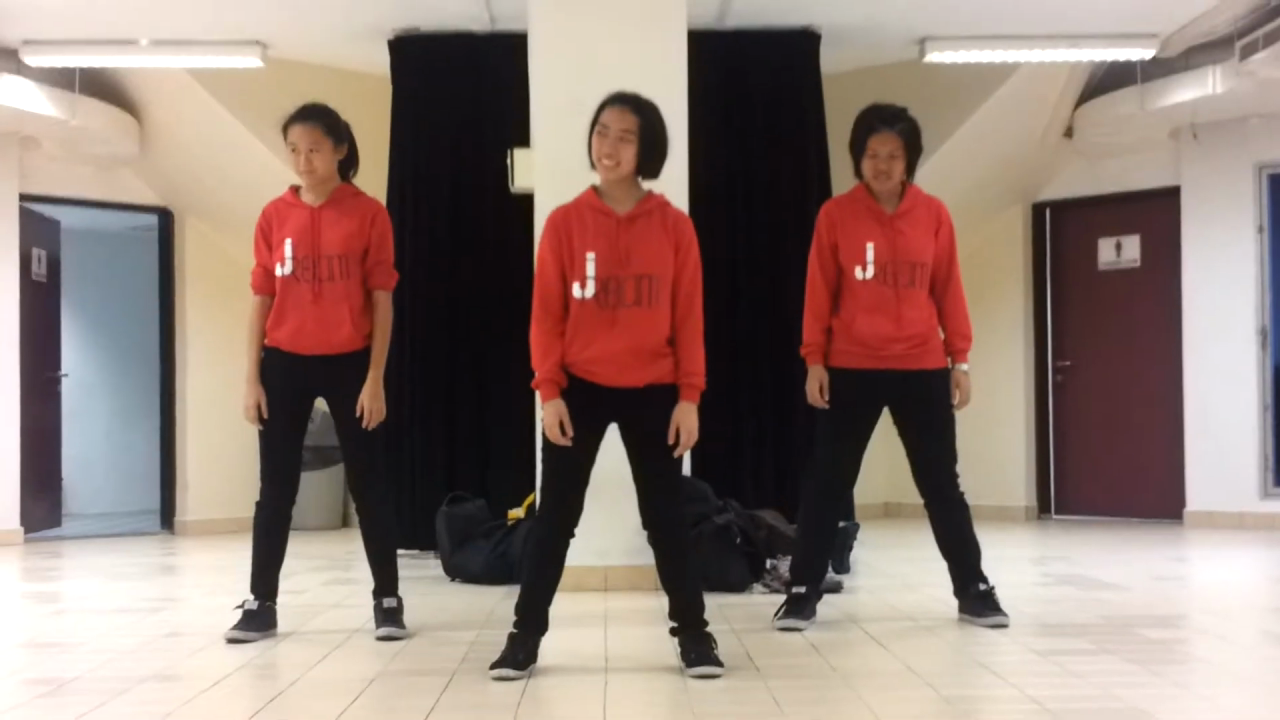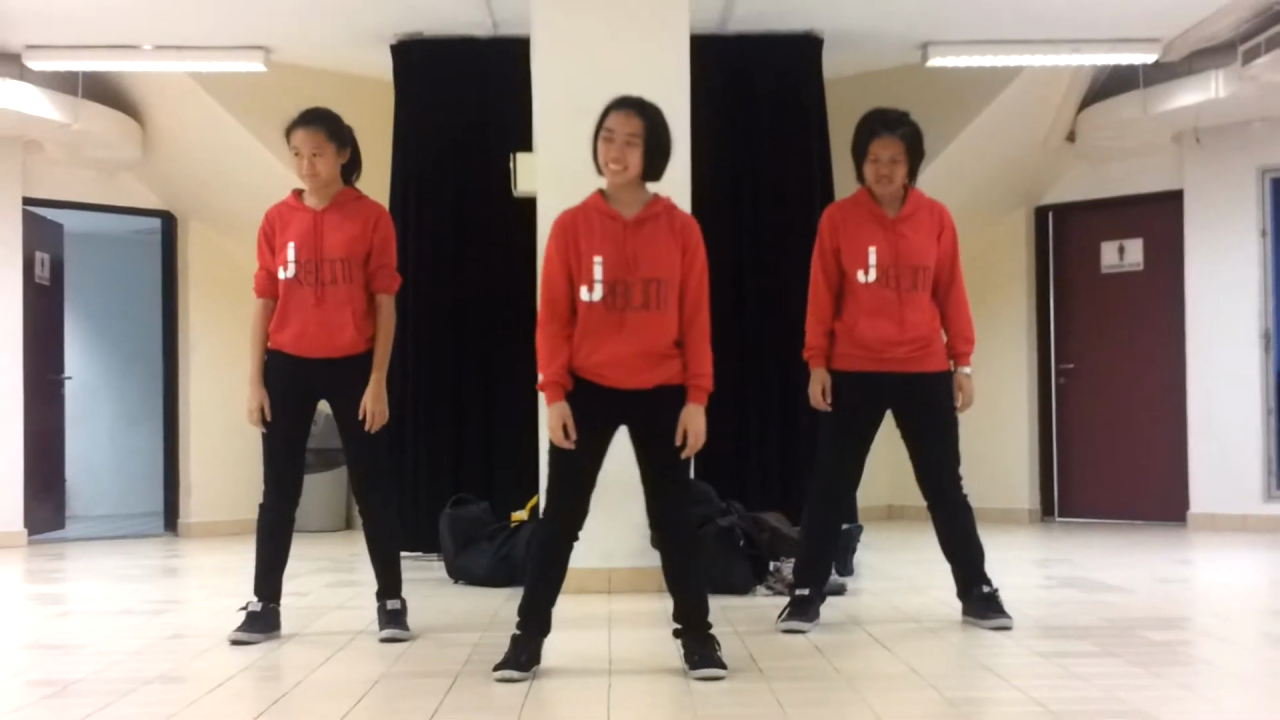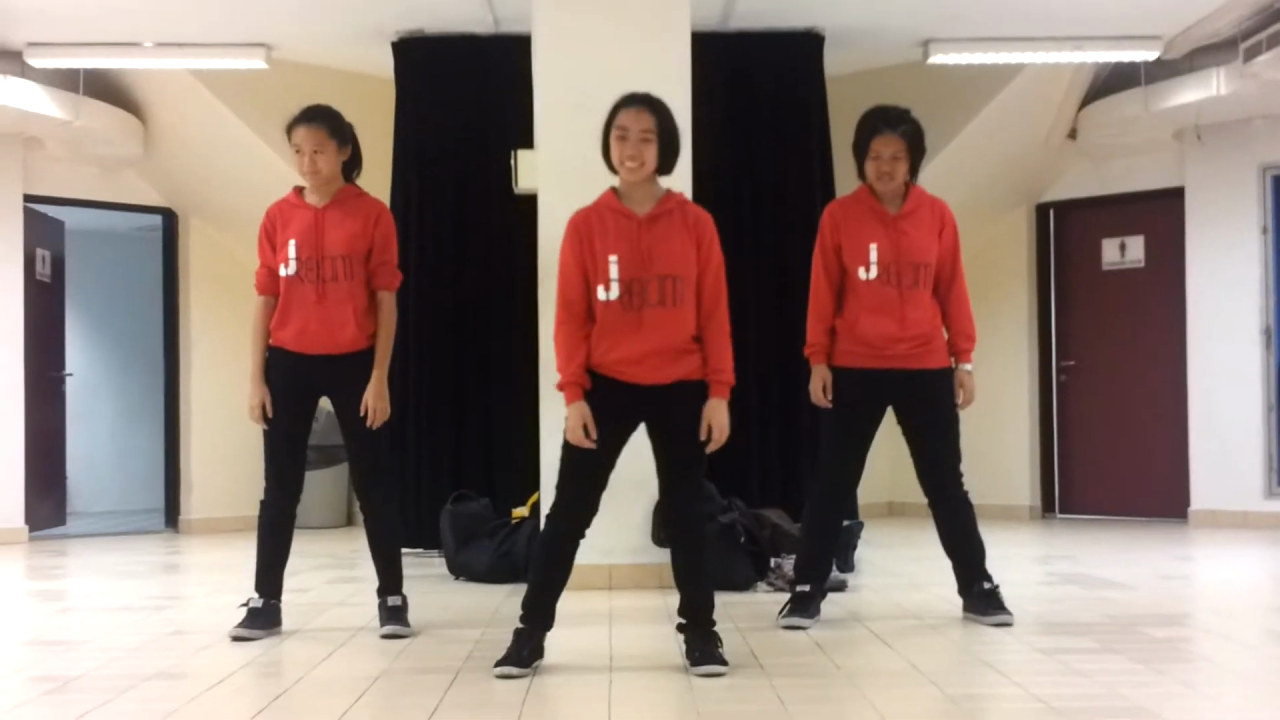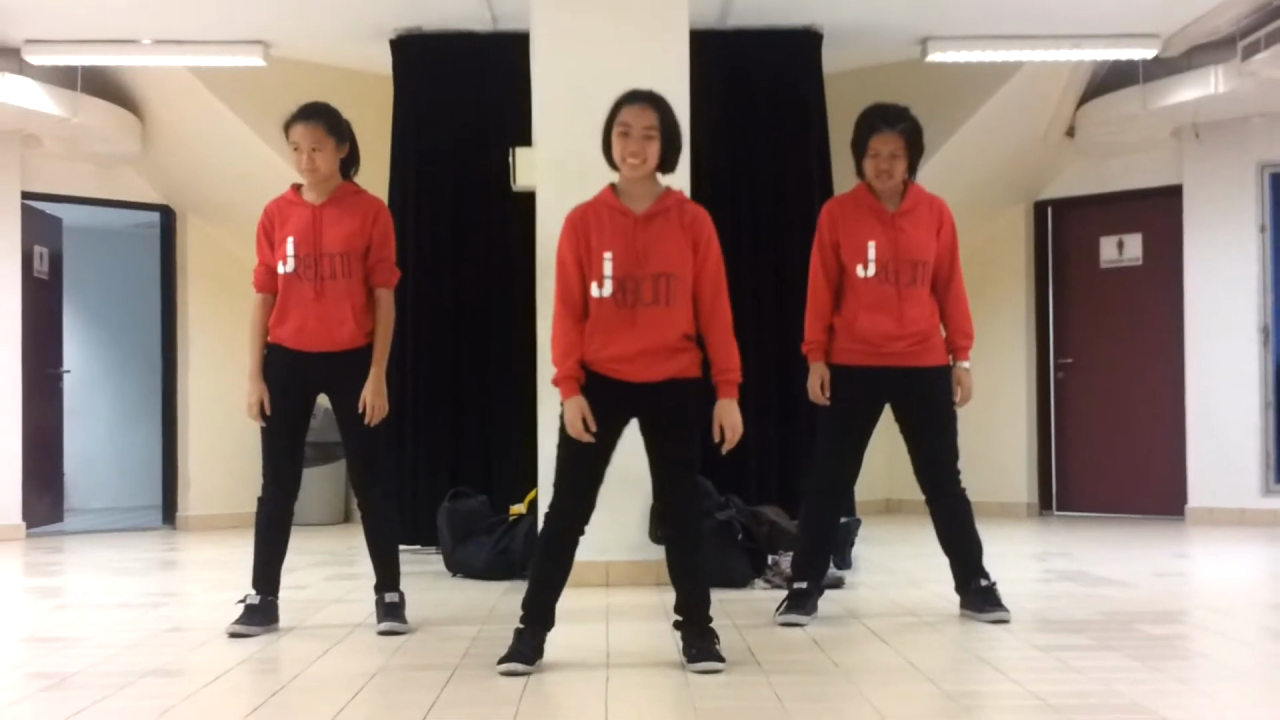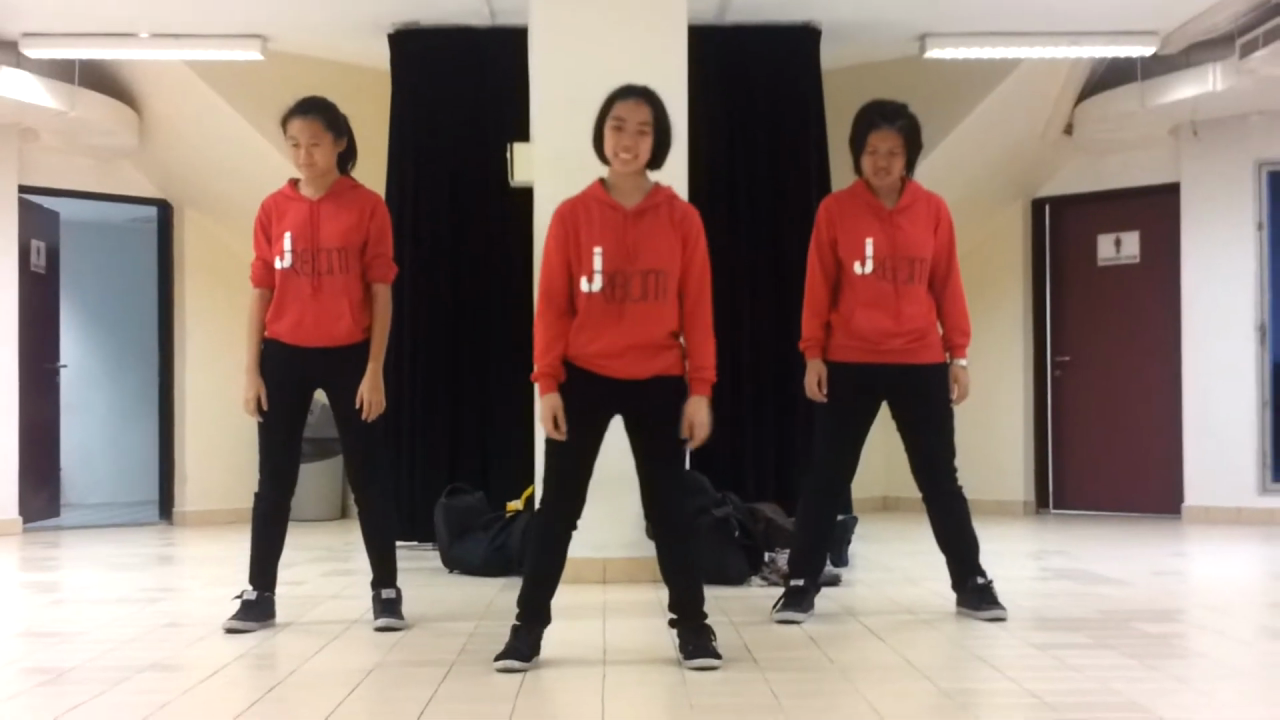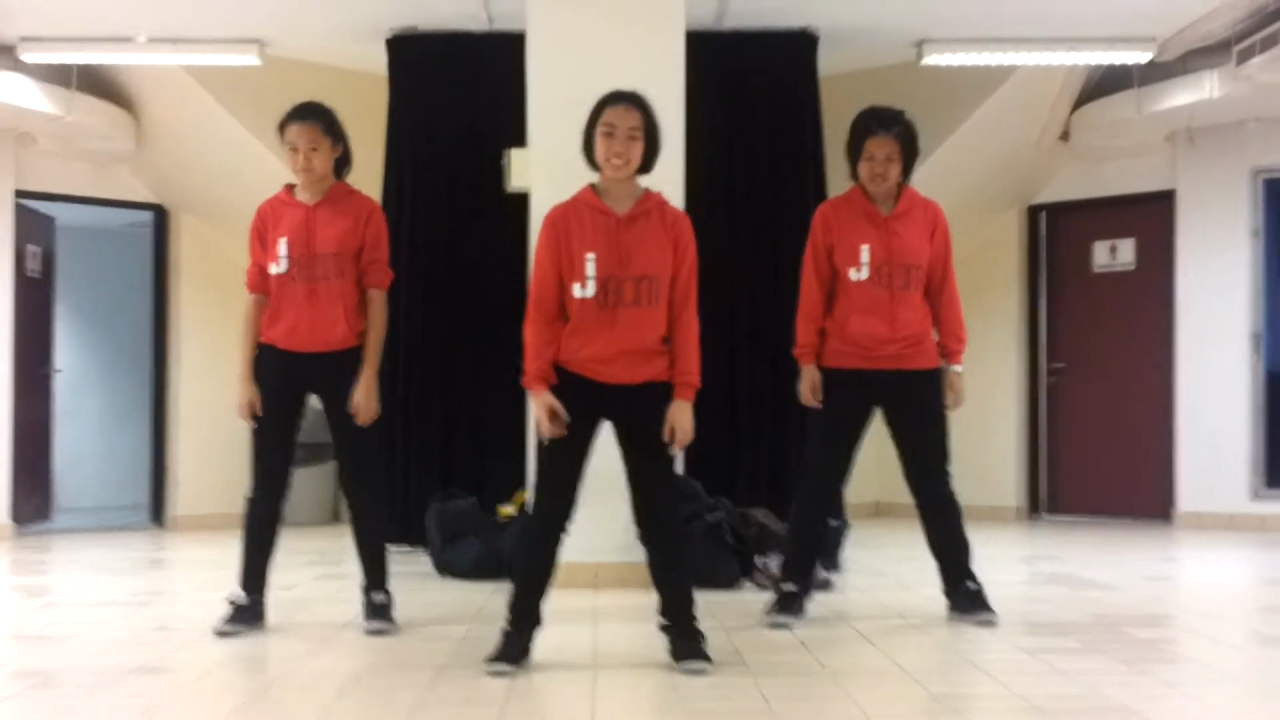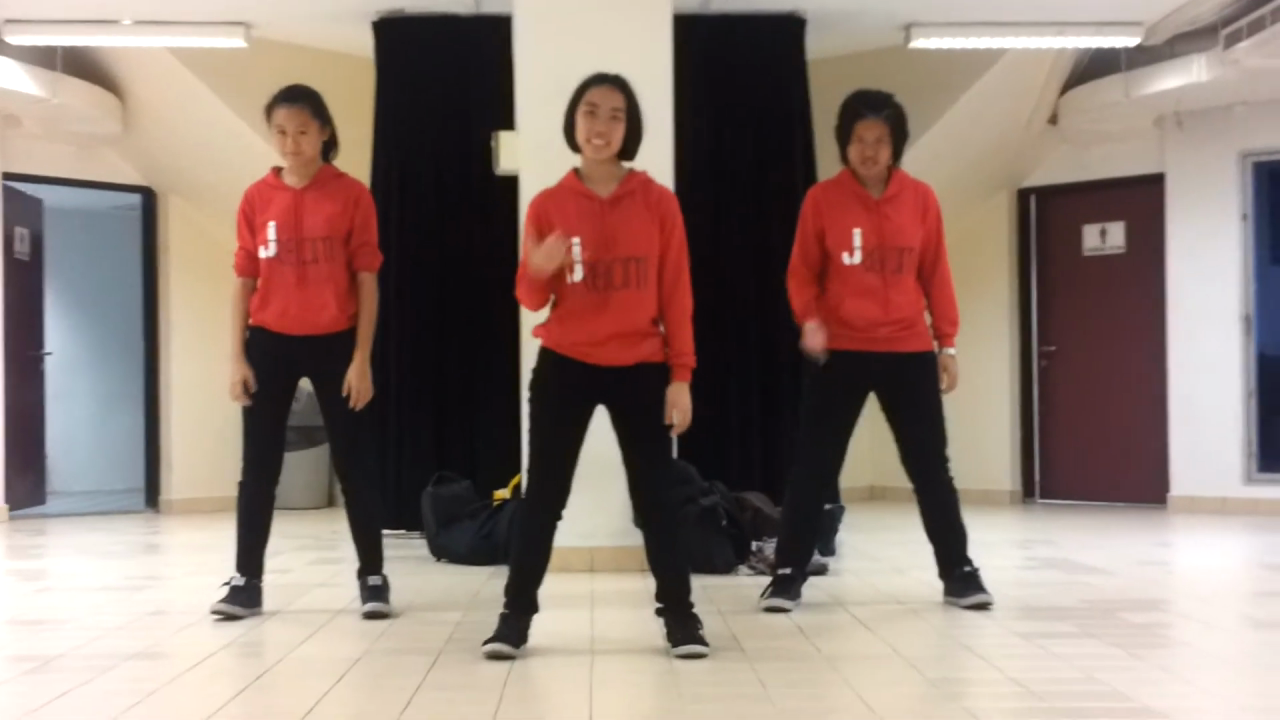
dt=0.2s
person 1, frame 1
left shoulder: (674, 225)
right shoulder: (564, 221)
left elbow: (688, 315)
right elbow: (547, 312)
left wrist: (690, 395)
right wrist: (549, 391)
left hip: (654, 391)
right hip: (579, 389)
left knee: (665, 516)
right knee: (555, 515)
left ankle: (692, 632)
right ankle: (525, 636)
person 1, frame 2
left shoulder: (681, 228)
right shoulder: (571, 225)
left elbow: (695, 318)
right elbow: (554, 316)
left wrist: (697, 397)
right wrist: (555, 393)
left hip: (663, 392)
right hip: (588, 391)
left knee: (673, 516)
right knee: (561, 515)
left ankle: (696, 635)
right ankle: (528, 637)
person 1, frame 3
left shoulder: (695, 223)
right shoulder: (585, 224)
left elbow: (714, 313)
right elbow: (571, 315)
left wrist: (719, 391)
right wrist: (573, 393)
left hip: (680, 389)
right hip: (606, 386)
left knee: (685, 512)
right knee: (570, 508)
left ankle: (699, 631)
right ankle: (531, 632)
person 1, frame 4
left shoulder: (692, 221)
right shoulder: (583, 220)
left elbow: (714, 310)
right elbow: (568, 310)
left wrist: (727, 390)
right wrist: (569, 387)
left hip: (675, 386)
right hip: (599, 384)
left knee: (680, 511)
right knee: (568, 507)
left ankle: (696, 628)
right ankle: (532, 630)
person 1, frame 5
left shoulder: (681, 218)
right shoulder: (572, 214)
left elbow: (697, 308)
right elbow: (552, 306)
left wrist: (700, 389)
right wrist: (548, 383)
left hip: (659, 382)
right hip: (583, 380)
left knee: (669, 507)
right knee: (558, 505)
left ankle: (692, 624)
right ankle: (528, 626)
person 1, frame 6
left shoulder: (672, 223)
right shoulder: (562, 220)
left elbow: (684, 315)
right elbow: (542, 310)
left wrist: (684, 393)
right wrist: (537, 385)
left hip: (648, 387)
right hip: (574, 384)
left knee: (659, 512)
right knee: (549, 509)
left ankle: (682, 628)
right ankle: (519, 629)
person 1, frame 7
left shoulder: (658, 202)
right shoulder: (548, 205)
left elbow: (676, 294)
right elbow: (531, 297)
left wrist: (681, 374)
right wrist: (537, 271)
left hip: (641, 369)
right hip: (564, 366)
left knee: (655, 494)
right knee: (544, 492)
left ankle: (679, 613)
right ankle: (516, 613)
person 2, frame 1
left shoulder: (368, 214)
right shoulder: (273, 216)
left elbow: (382, 300)
right elbow: (262, 300)
left wrist: (375, 378)
right wrist: (251, 378)
left hip: (348, 363)
right hip: (285, 363)
left knee: (366, 483)
right knee: (275, 487)
left ankle: (388, 600)
right ankle: (261, 605)
person 2, frame 2
left shoulder: (371, 218)
right shoulder: (276, 219)
left elbow: (384, 303)
right elbow: (265, 304)
left wrist: (378, 381)
right wrist: (255, 380)
left hip: (351, 365)
right hip: (288, 366)
left knee: (369, 485)
right knee: (278, 489)
left ankle: (391, 602)
right ankle: (264, 606)
person 2, frame 3
left shoulder: (372, 215)
right shoulder: (278, 217)
left elbow: (386, 300)
right elbow: (266, 301)
left wrist: (380, 377)
right wrist: (256, 378)
left hip: (353, 363)
right hip: (289, 363)
left knee: (370, 483)
right knee: (280, 486)
left ankle: (392, 598)
right ankle: (266, 602)
person 2, frame 4
left shoulder: (370, 212)
right shoulder: (275, 214)
left elbow: (383, 298)
right elbow: (264, 298)
left wrist: (378, 375)
right wrist: (254, 375)
left hip: (351, 360)
right hip: (287, 360)
left knee: (367, 480)
right knee: (277, 484)
left ankle: (389, 595)
right ankle: (263, 599)
person 2, frame 5
left shoulder: (367, 207)
right shoulder: (273, 209)
left elbow: (381, 293)
right elbow: (261, 293)
left wrist: (375, 370)
right wrist: (251, 370)
left hip: (348, 355)
right hip: (285, 355)
left knee: (365, 476)
right knee: (274, 479)
left ankle: (386, 591)
right ankle: (259, 595)
person 2, frame 6
left shoulder: (363, 212)
right shoulder: (269, 214)
left elbow: (376, 299)
right elbow: (256, 298)
left wrist: (369, 375)
right wrist: (246, 375)
left hip: (342, 360)
right hip: (279, 360)
left knee: (359, 480)
right knee: (267, 484)
left ankle: (376, 595)
right ankle: (250, 599)
person 2, frame 7
left shoulder: (351, 195)
right shoulder: (256, 198)
left elbow: (367, 281)
right elbow: (244, 282)
left wrist: (362, 359)
right wrist: (237, 356)
left hip: (334, 343)
right hip: (269, 344)
left knee: (350, 464)
right knee: (258, 467)
left ankle: (372, 579)
right ankle: (247, 581)
person 3, frame 1
left shoulder: (934, 214)
right shoulder: (835, 214)
left elbow: (948, 288)
right elbow: (820, 290)
left wrist: (960, 358)
right wrist: (814, 359)
left hip: (923, 369)
right hip: (851, 369)
left knee: (941, 484)
right knee: (828, 482)
left ankle: (973, 590)
right ankle: (803, 593)
person 3, frame 2
left shoulder: (936, 217)
right shoulder: (838, 218)
left elbow: (950, 291)
right elbow: (822, 294)
left wrist: (962, 361)
right wrist: (817, 362)
left hip: (925, 371)
right hip: (853, 372)
left knee: (944, 486)
right knee: (830, 485)
left ankle: (977, 592)
right ankle: (806, 594)
person 3, frame 3
left shoulder: (937, 215)
right shoulder: (839, 216)
left elbow: (951, 289)
right elbow: (823, 291)
left wrist: (963, 358)
right wrist: (817, 359)
left hip: (926, 368)
right hip: (854, 369)
left knee: (945, 483)
right knee: (832, 482)
left ankle: (977, 589)
right ankle: (807, 591)
person 3, frame 4
left shoulder: (935, 213)
right shoulder: (837, 213)
left elbow: (949, 287)
right elbow: (822, 289)
left wrist: (961, 356)
right wrist: (815, 356)
left hip: (924, 365)
right hip: (852, 366)
left knee: (943, 480)
right knee: (829, 479)
left ankle: (974, 585)
right ankle: (804, 587)
person 3, frame 5
left shoulder: (933, 210)
right shoulder: (835, 210)
left elbow: (947, 284)
right elbow: (819, 286)
left wrist: (958, 353)
right wrist: (813, 353)
left hip: (921, 363)
right hip: (850, 363)
left knee: (939, 477)
right knee: (827, 476)
left ankle: (971, 583)
right ankle: (801, 585)
person 3, frame 6
left shoulder: (929, 216)
right shoulder: (831, 216)
left elbow: (943, 291)
right elbow: (814, 292)
left wrist: (953, 359)
right wrist: (807, 359)
left hip: (916, 368)
right hip: (844, 369)
left knee: (932, 483)
right knee: (819, 481)
left ankle: (963, 588)
right ankle: (792, 588)
person 3, frame 7
left shoulder: (921, 198)
right shoulder: (822, 199)
left elbow: (935, 273)
right elbow: (802, 271)
left wrist: (947, 341)
right wrist: (809, 319)
left hip: (909, 351)
right hip: (839, 351)
left knee: (929, 465)
right knee: (814, 464)
left ankle: (958, 571)
right ankle: (788, 573)
